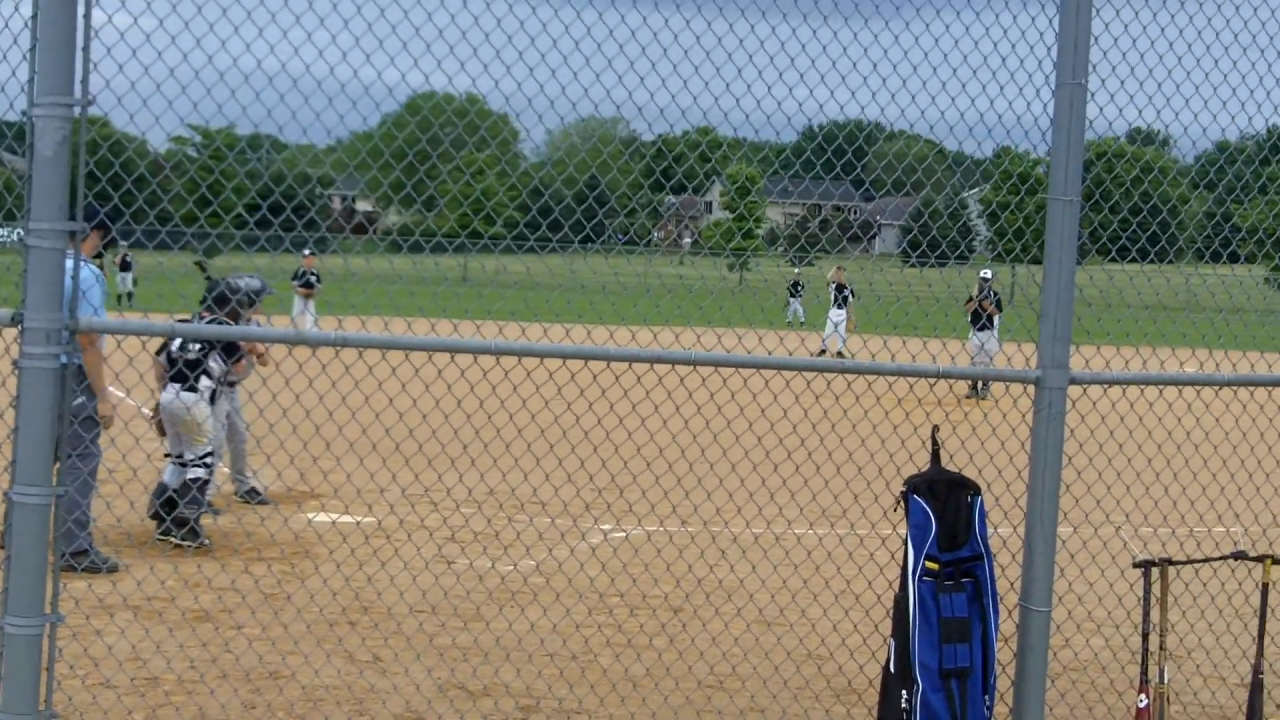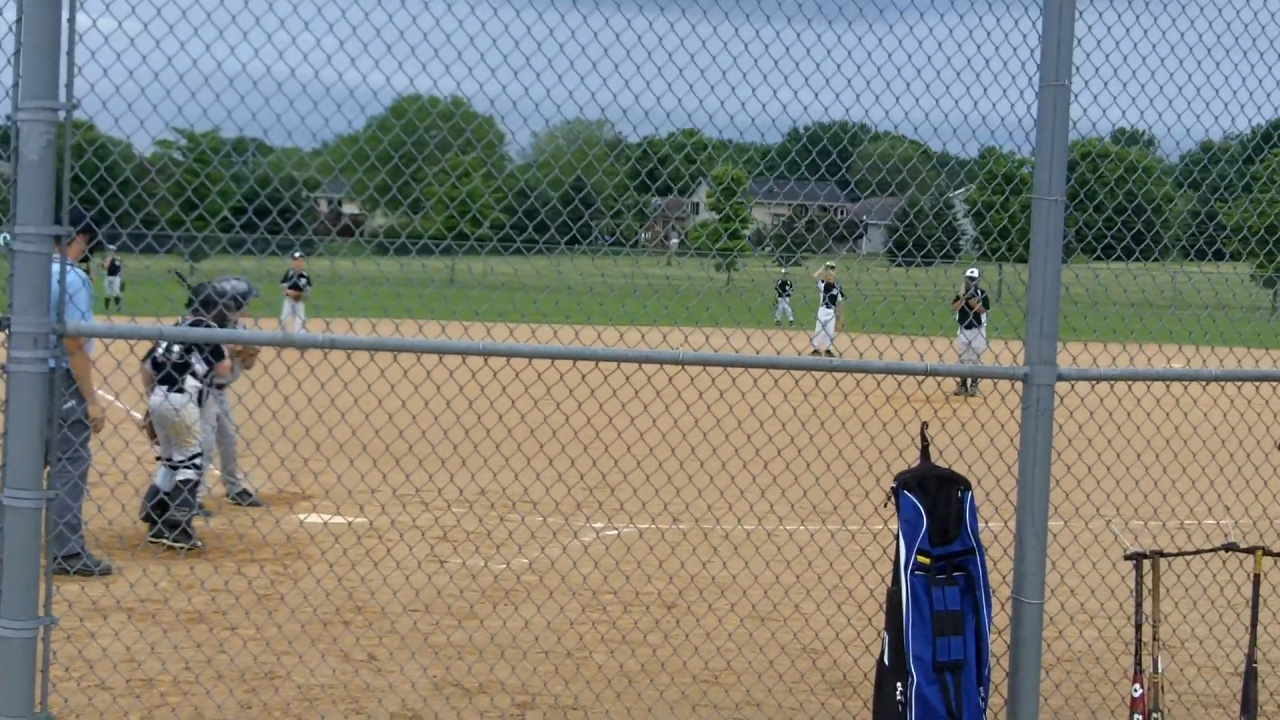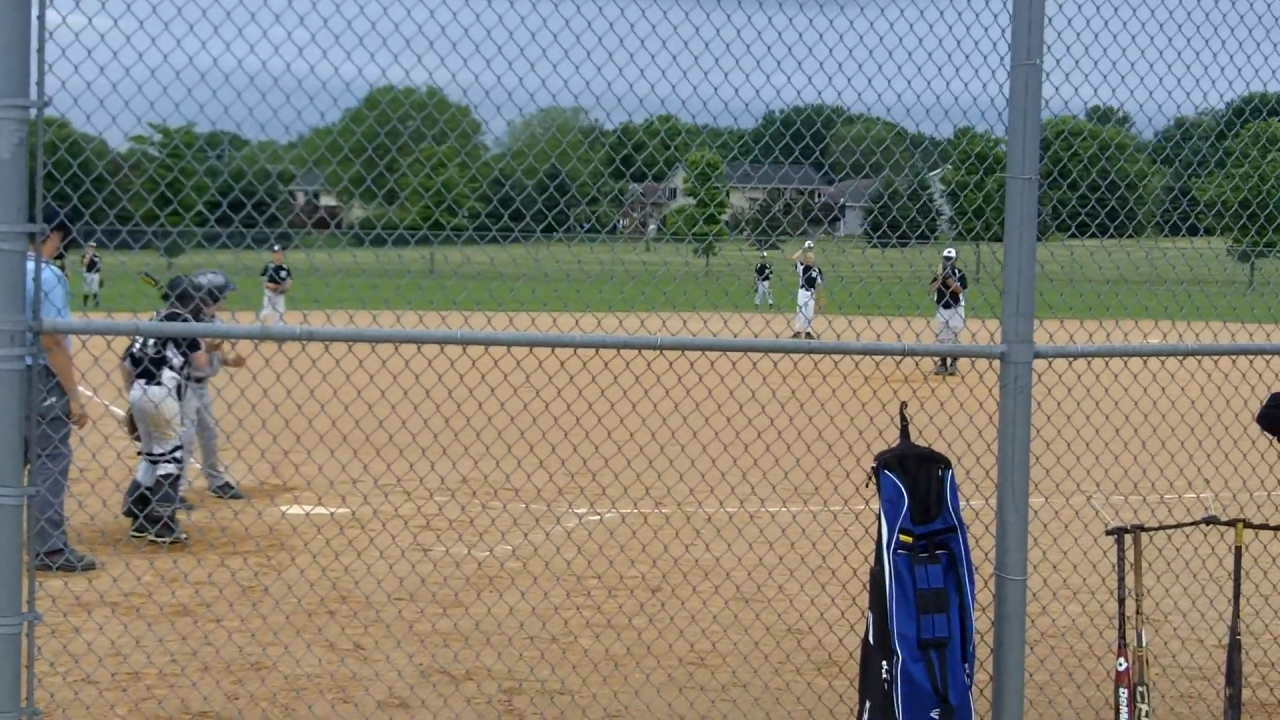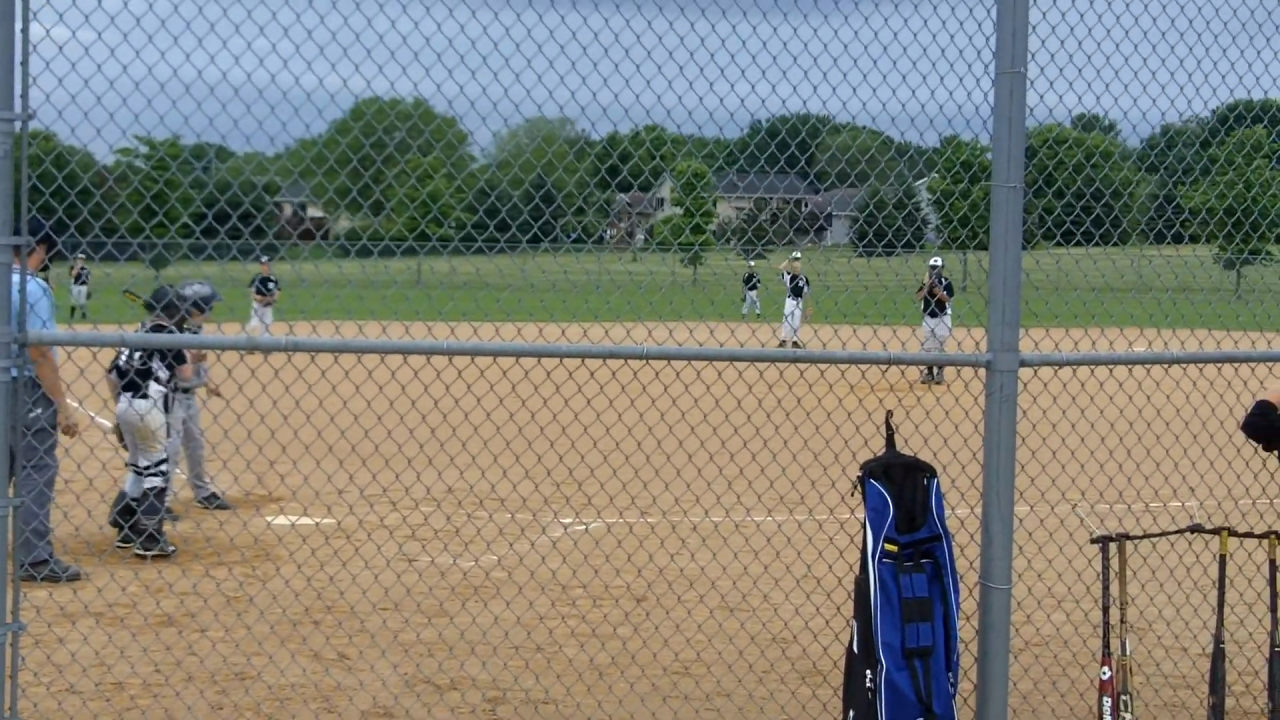
dt=0.1s
person 1, frame 1
right shoulder: (86, 272)
right elbow: (86, 339)
right wrist: (103, 396)
right hip: (75, 378)
right knee: (79, 462)
right ankle: (74, 550)
person 1, frame 2
right shoulder: (73, 277)
right elbow: (74, 344)
right wrist: (92, 400)
right hip: (63, 381)
right knee: (69, 465)
right ankle: (67, 553)
person 1, frame 3
right shoulder: (49, 275)
right elbow: (52, 341)
right wrist: (74, 396)
right hip: (43, 378)
right knee: (50, 462)
right ankle: (50, 549)
person 1, frame 4
left shoulder: (8, 282)
right shoulder: (34, 287)
right elbow: (39, 353)
right wrist: (63, 406)
left hip: (8, 387)
right hip: (29, 391)
left knee: (17, 471)
right knee: (36, 474)
right ankle: (35, 560)
person 2, frame 1
left shoulder: (189, 324)
right shoulder: (225, 327)
left elbow: (159, 360)
right elbow: (239, 367)
left wrist: (164, 393)
right wrist: (244, 347)
left hip: (171, 396)
right hip: (194, 400)
left knee: (179, 458)
right knee: (201, 462)
left ankle: (164, 522)
right ankle: (187, 528)
person 2, frame 2
right shoulder: (207, 328)
left elbow: (147, 367)
right elbow: (223, 369)
right wrist: (223, 347)
left hip: (159, 399)
right hip: (182, 402)
left knee: (170, 460)
right knee: (190, 464)
left ankle: (157, 525)
right ankle: (179, 531)
person 2, frame 3
left shoulder: (151, 324)
right shoulder: (180, 321)
left elbow: (126, 364)
right elbow: (200, 362)
right wrist: (198, 339)
left hip: (139, 394)
right hip: (161, 396)
left knee: (152, 455)
right knee: (171, 458)
left ankle: (140, 519)
right ankle: (163, 525)
person 2, frame 4
left shoulder: (136, 335)
right shoulder: (166, 333)
left elbow: (112, 376)
right elbow: (186, 375)
right wrist: (184, 353)
left hip: (126, 406)
right hip: (148, 408)
left knee: (139, 467)
right knee: (157, 471)
left ankle: (126, 530)
right ankle: (150, 539)
person 3, frame 1
left shoulder: (253, 324)
left elbow: (264, 362)
left wrist: (260, 352)
left hip: (233, 389)
left knee: (239, 439)
right knee: (214, 442)
left ankle: (244, 487)
person 3, frame 2
left shoulder: (239, 326)
left elbow: (248, 365)
left wrist: (250, 355)
right wrist: (229, 351)
left hip: (223, 392)
left knee: (229, 442)
right knee: (204, 445)
left ankle: (235, 489)
person 3, frame 3
left shoulder: (216, 320)
left elbow: (218, 352)
left wrist: (230, 360)
right wrist: (206, 345)
left hip: (203, 385)
right hip: (185, 386)
left knee: (210, 435)
right knee: (184, 438)
left ankle: (217, 482)
person 3, frame 4
left shoulder: (199, 330)
left wrist: (207, 383)
right wrist: (191, 357)
left hip: (189, 396)
right hip: (172, 396)
left knee: (196, 446)
right knee: (170, 449)
left ankle: (204, 492)
